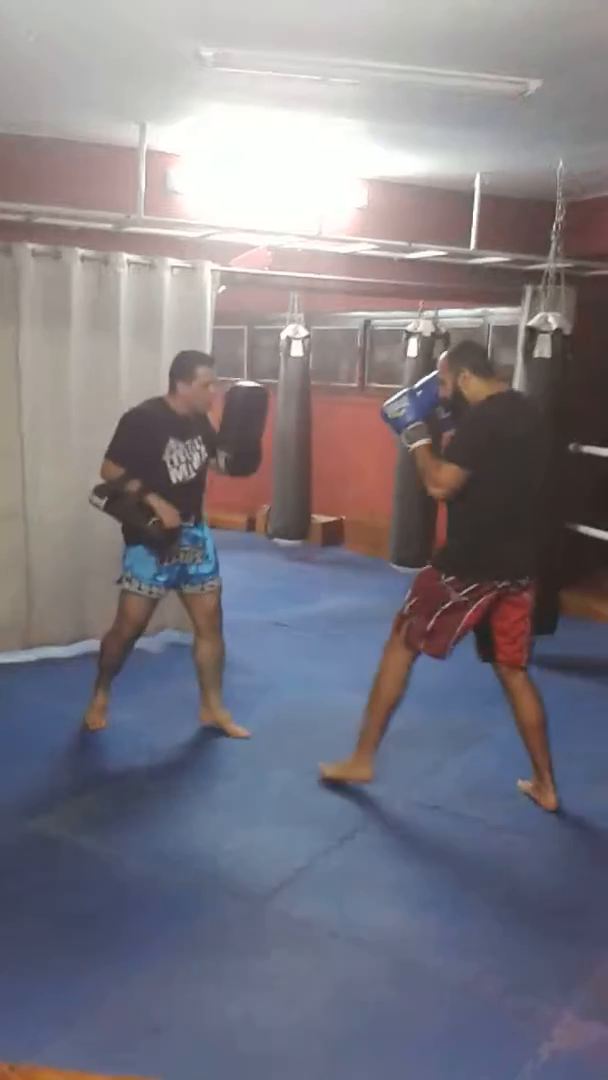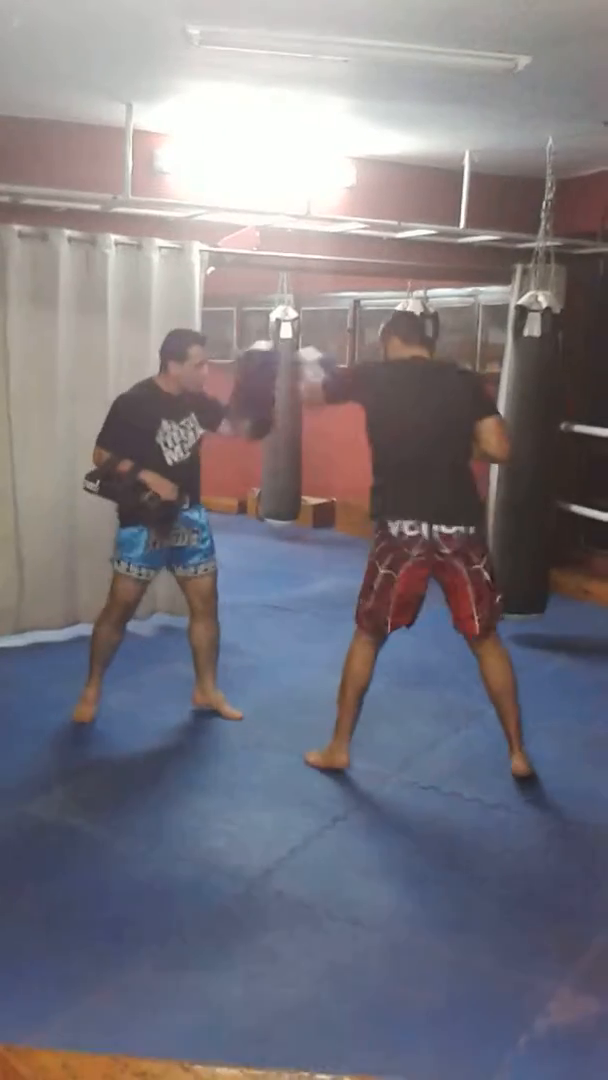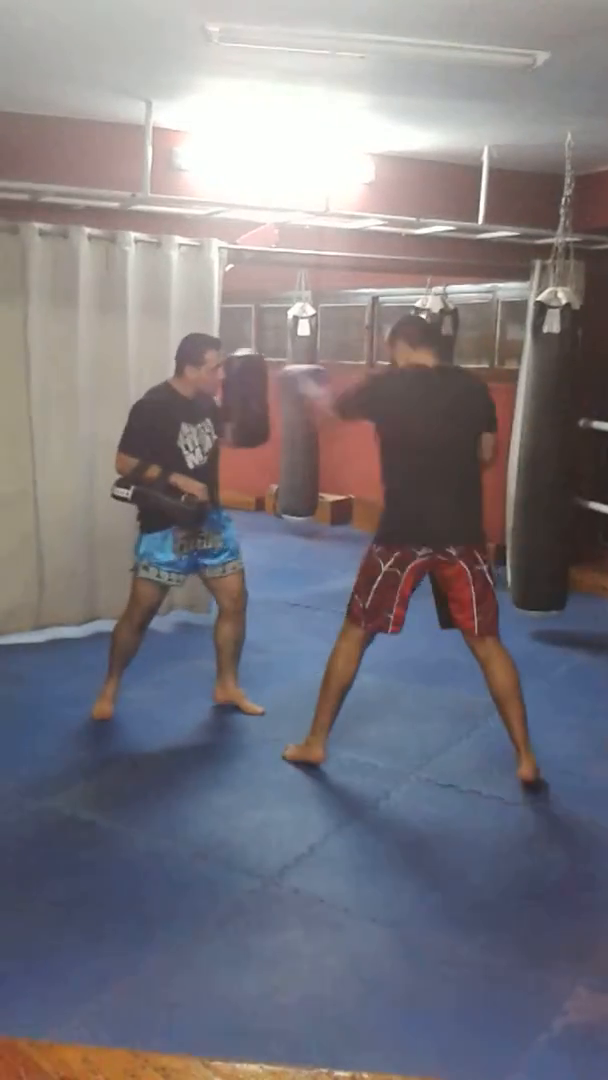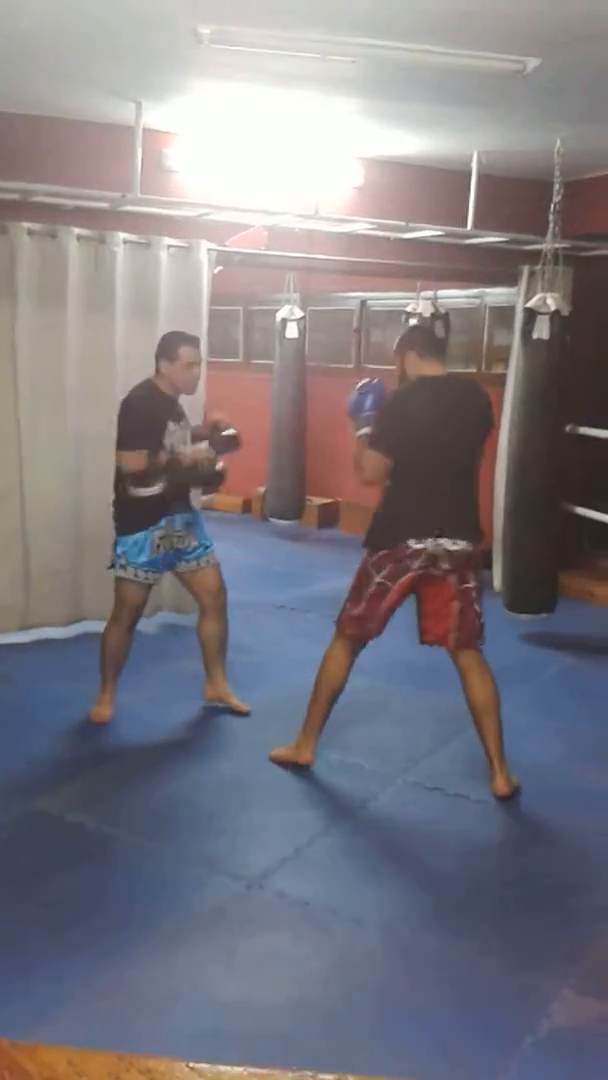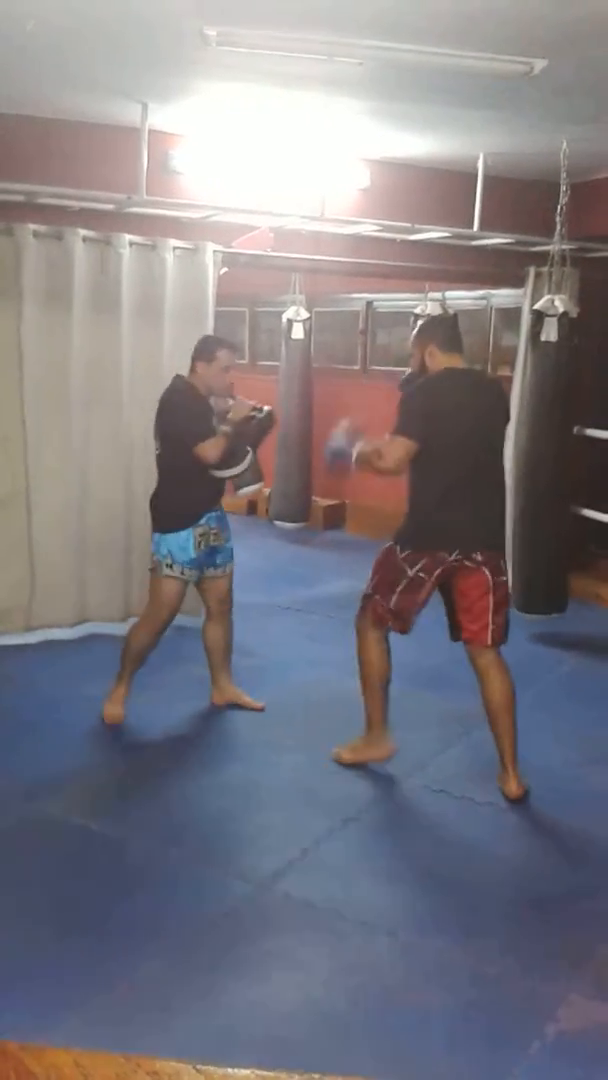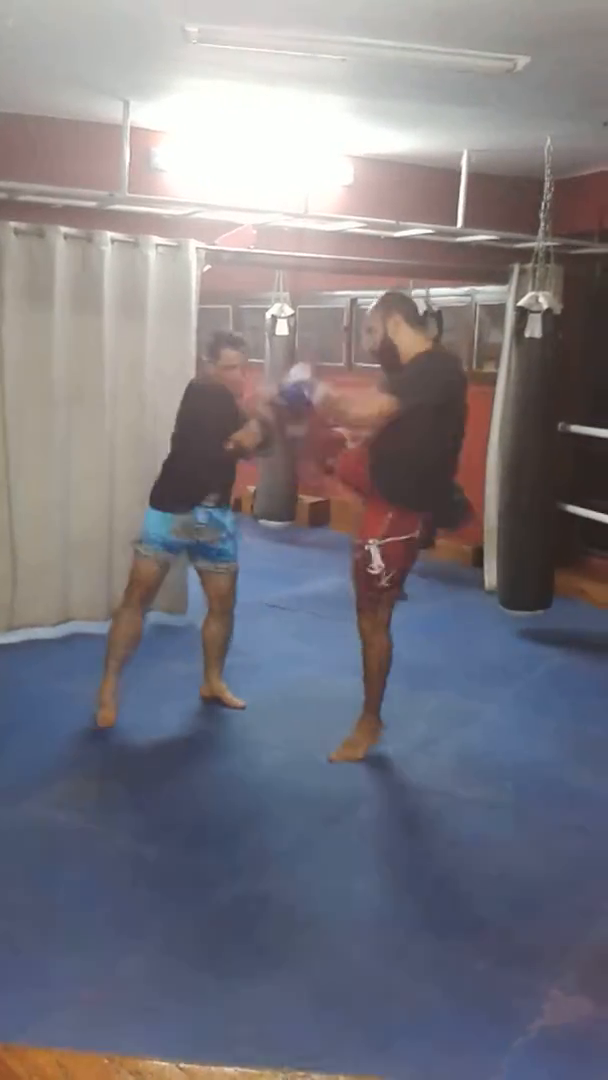
dt=0.4s
person 1, frame 1
left shoulder: (481, 419)
right shoulder: (521, 410)
left elbow: (440, 484)
left wrist: (415, 434)
left hip: (471, 562)
right hip: (517, 563)
left knee: (400, 644)
right knee: (514, 672)
left ankle: (362, 759)
right ankle: (545, 785)
person 1, frame 2
left shoulder: (375, 377)
right shoulder: (465, 383)
left elbow: (312, 393)
right elbow: (497, 450)
left wrist: (310, 371)
left hip: (402, 529)
right hip: (460, 528)
left knee: (368, 635)
right knee: (484, 641)
left ankle: (338, 747)
right ankle: (518, 753)
person 1, frame 3
left shoulder: (391, 387)
right shoulder: (473, 389)
left elbow: (330, 409)
right elbow: (485, 455)
left hip: (404, 534)
right hip: (462, 534)
left knee: (355, 631)
right knee: (486, 642)
left ankle: (315, 742)
right ankle: (526, 759)
person 1, frame 4
left shoulder: (400, 403)
right shoulder: (477, 398)
left elbow: (371, 473)
left wrist: (365, 423)
left hip: (399, 542)
right hip: (458, 542)
left knee: (347, 639)
right knee: (468, 654)
left ankle: (305, 744)
right ankle: (499, 772)
person 1, frame 5
left shoulder: (425, 393)
right shoulder: (494, 392)
left elbow: (393, 460)
left wrist: (359, 453)
left hip: (428, 536)
right hip: (483, 538)
left knee: (371, 622)
right knee: (486, 653)
left ankle: (375, 737)
right ankle: (511, 773)
person 1, frame 6
left shoulder: (431, 370)
right shoulder: (423, 367)
left elbow: (362, 413)
left wrist: (322, 396)
left hip: (402, 503)
right hip: (392, 483)
left knee: (373, 614)
left ankle: (369, 724)
person 2, frame 1
left shoulder: (198, 421)
right shoulder: (142, 420)
right elbow: (110, 471)
right wrist: (154, 500)
left hip: (194, 535)
right hip: (150, 539)
left knee: (210, 623)
right knee: (129, 627)
left ankle: (212, 708)
right ankle: (100, 695)
person 2, frame 2
left shoulder: (195, 398)
right shoulder: (134, 403)
left elbow: (232, 427)
right elbow: (102, 456)
right wrist: (147, 477)
left hip: (190, 517)
right hip: (144, 522)
left knee: (206, 605)
right knee: (119, 608)
left ankle: (206, 690)
right ankle: (91, 690)
person 2, frame 3
left shoulder: (204, 402)
right shoulder: (152, 408)
right elbow: (124, 464)
right wrist: (177, 479)
left hip: (210, 520)
right hip: (166, 526)
left knee: (235, 602)
right knee: (141, 611)
left ankle: (227, 687)
right ankle: (110, 687)
person 2, frame 4
left shoulder: (172, 403)
right shoulder: (139, 404)
right elbow: (131, 463)
left wrist: (203, 445)
right wrist: (185, 455)
left hip: (182, 518)
right hip: (142, 525)
left knee: (214, 598)
right knee: (126, 613)
left ankle: (217, 685)
right ankle: (106, 693)
person 2, frame 5
left shoulder: (197, 400)
right shoulder: (180, 400)
right elbow: (209, 453)
left wrist: (233, 425)
right wrist: (232, 422)
left hip: (209, 516)
right hip: (180, 522)
left knee: (221, 605)
right knee: (162, 612)
left ankle: (223, 687)
right ankle: (119, 690)
person 2, frame 6
left shoulder: (224, 398)
right shoulder: (204, 394)
left elbow: (240, 446)
right elbow: (247, 441)
left wrist: (261, 422)
right wrist: (266, 415)
left hip: (214, 512)
right hip: (174, 510)
left knee: (223, 601)
right knee: (138, 595)
left ankle: (213, 682)
right ankle: (109, 688)
